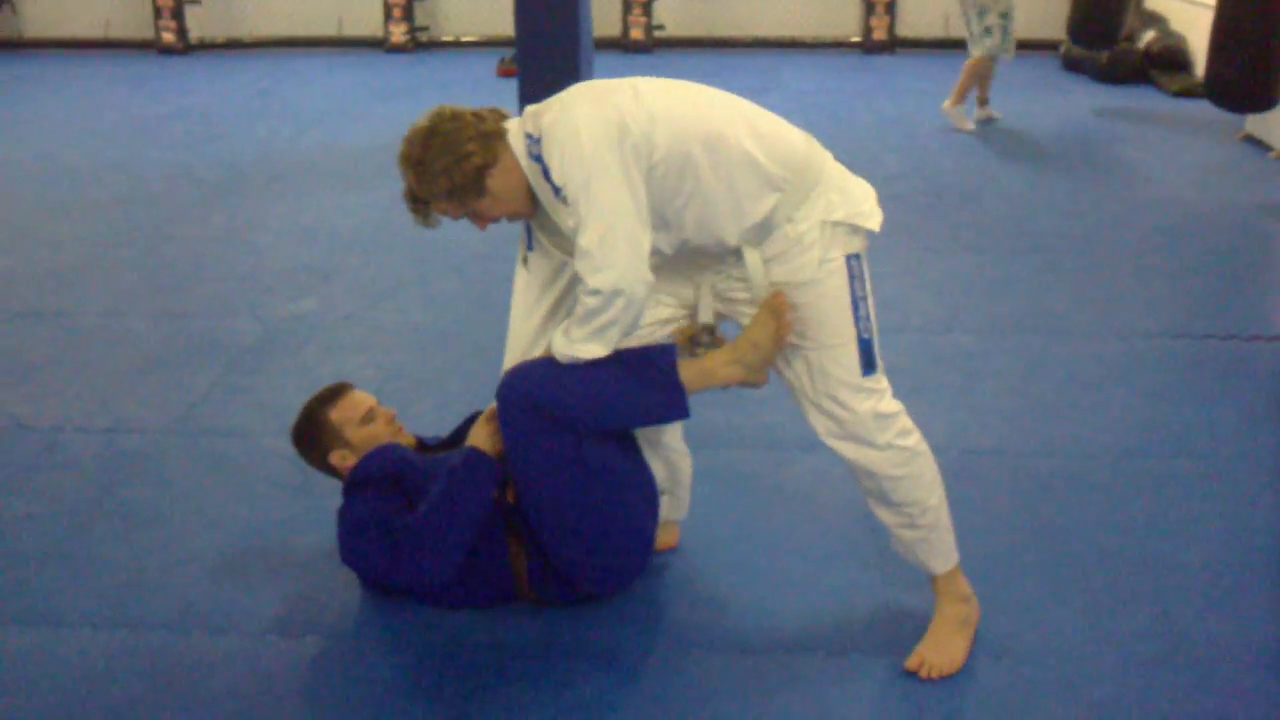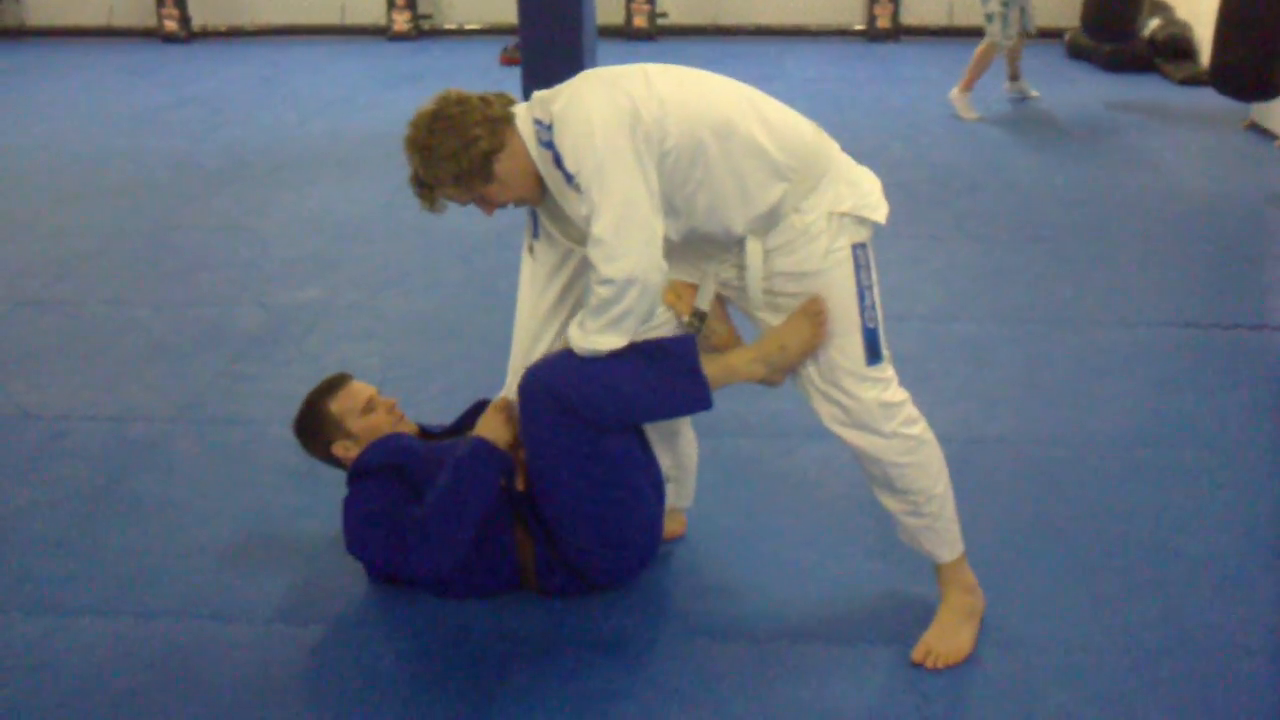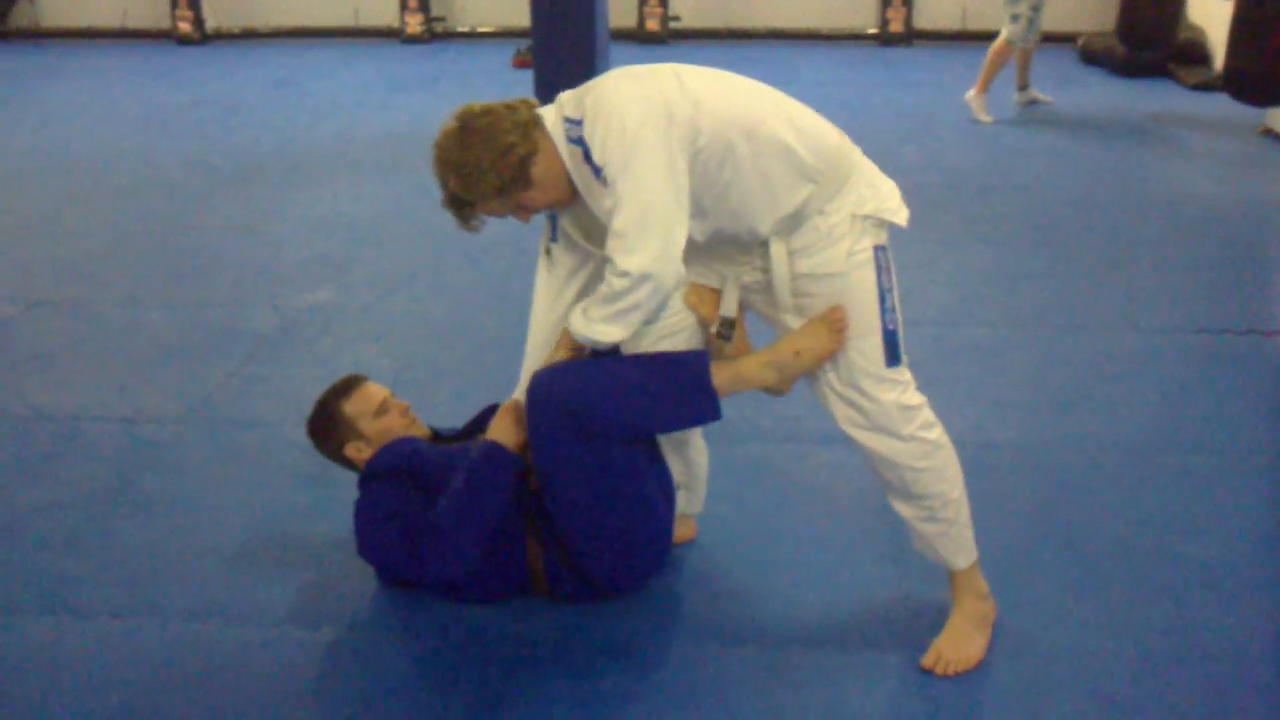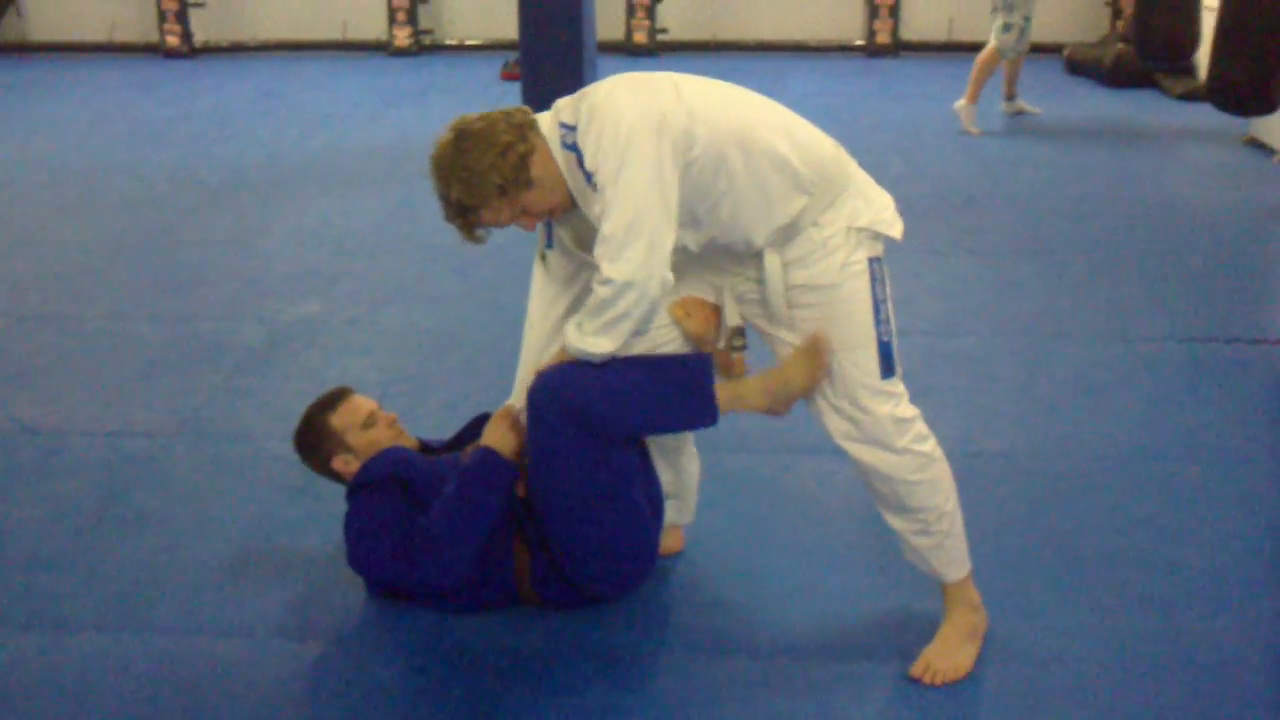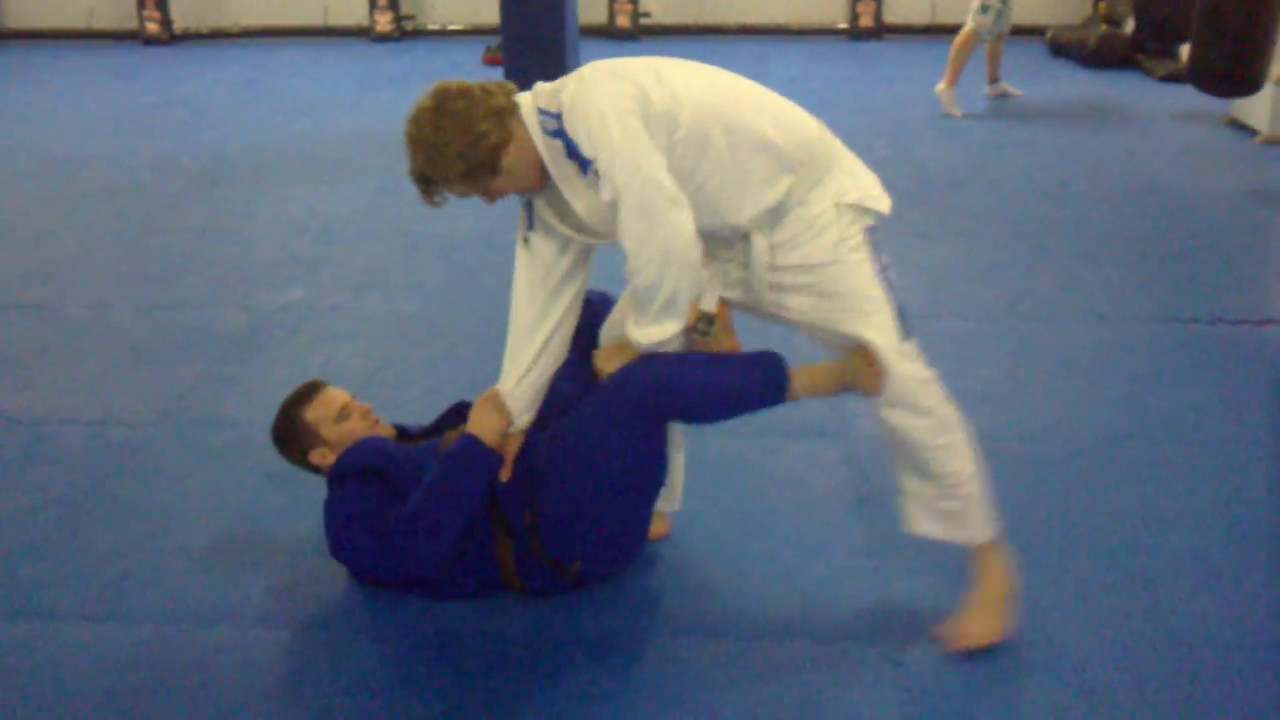
dt=0.3s
person 1, frame 1
left shoulder: (576, 140)
right shoulder: (538, 162)
left elbow: (617, 288)
right elbow: (541, 296)
left wrist: (557, 365)
left hip: (798, 222)
left knee: (857, 415)
left ankle: (954, 595)
right ankle: (659, 522)
person 1, frame 2
left shoulder: (589, 125)
right shoulder: (546, 151)
left elbow: (629, 276)
right elbow: (549, 283)
left wrist: (576, 357)
left hip: (804, 212)
left knee: (864, 404)
left ankle: (959, 586)
person 1, frame 3
left shoulder: (622, 122)
right shoulder: (568, 157)
left elbow: (646, 273)
right elbow: (565, 287)
left wrist: (570, 341)
left hip: (823, 216)
left knee: (881, 408)
left ankle: (972, 594)
person 1, frame 4
left shoulder: (618, 128)
right shoulder: (563, 171)
left elbow: (632, 280)
right elbow: (558, 298)
left wrist: (563, 360)
left hip: (818, 227)
left knee: (872, 418)
left ankle: (963, 605)
person 1, frame 5
left shoulder: (590, 121)
right shoulder: (526, 163)
left elbow: (666, 242)
right elbow: (544, 298)
left wrist: (641, 343)
right wrist: (508, 422)
left hip: (801, 206)
right hip: (712, 227)
left knee: (887, 372)
left ankle: (989, 560)
person 2, frame 1
left shoulder: (426, 455)
right shoulder: (365, 520)
right elbow: (426, 561)
right wrist: (478, 458)
left hip: (617, 509)
right hip: (594, 548)
right knee: (525, 389)
right ankle: (728, 365)
person 2, frame 2
left shoulder: (428, 445)
right shoulder: (371, 510)
right elbow: (431, 552)
left wrist: (526, 438)
right wrist: (485, 450)
left hip: (622, 497)
right hip: (601, 540)
right knee: (550, 384)
right ankle: (750, 362)
person 2, frame 3
left shoulder: (436, 447)
right shoulder: (382, 515)
right elbow: (446, 556)
left wrist: (529, 437)
right wrist: (498, 451)
left hip: (633, 499)
right hip: (613, 542)
right knee: (555, 390)
right ankle: (762, 366)
person 2, frame 4
left shoulder: (424, 459)
right shoulder: (370, 526)
right elbow: (440, 562)
right wrist: (492, 459)
left hip: (614, 502)
right hip: (599, 549)
right knee: (558, 390)
left ankle: (717, 362)
right ankle: (757, 391)
person 2, frame 5
left shoulder: (390, 445)
right shoulder: (353, 517)
right elbow: (421, 543)
left wrist: (502, 433)
right wrist: (477, 442)
left hip: (550, 470)
right hip: (559, 523)
left knee: (584, 312)
right knee: (644, 387)
left ankle: (695, 347)
right ankle: (835, 376)
